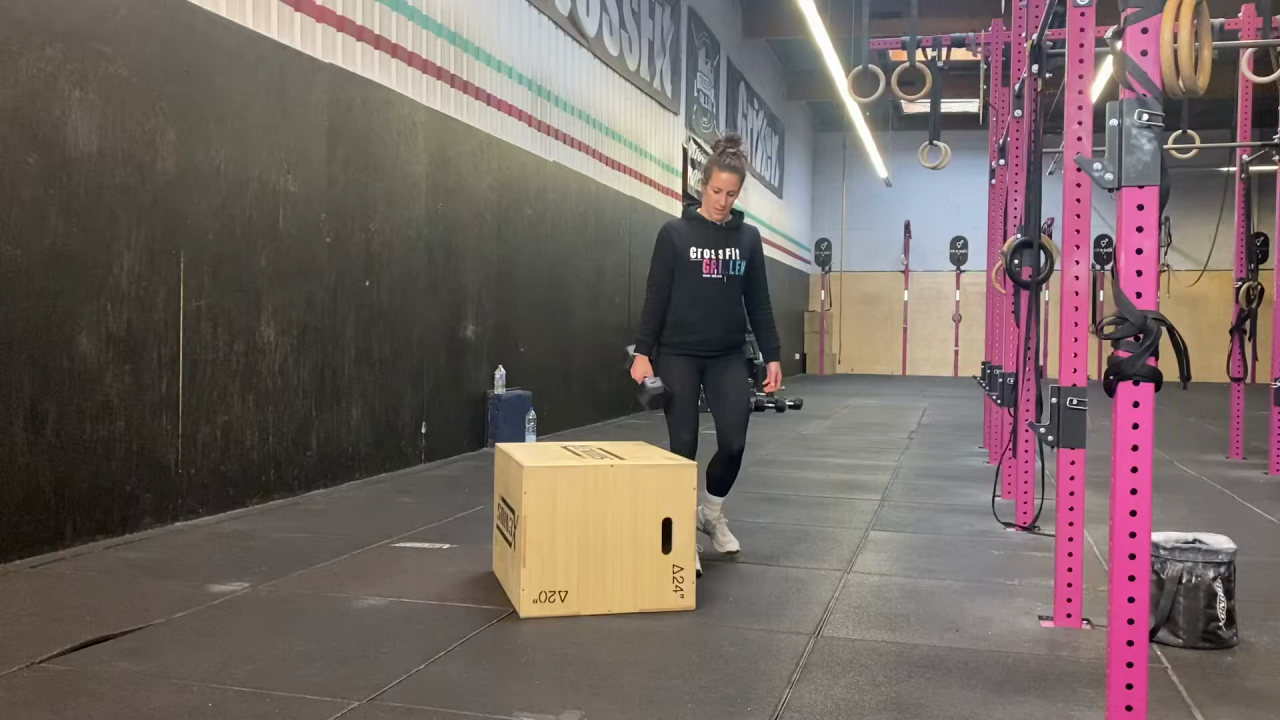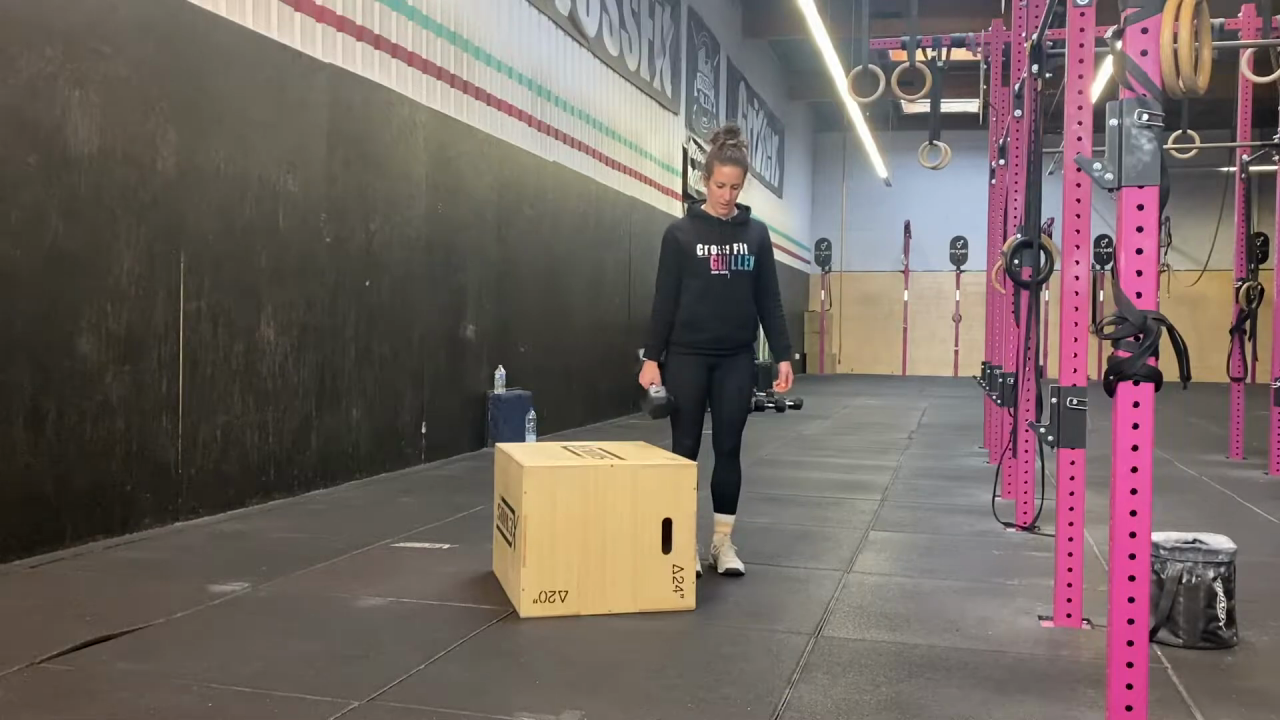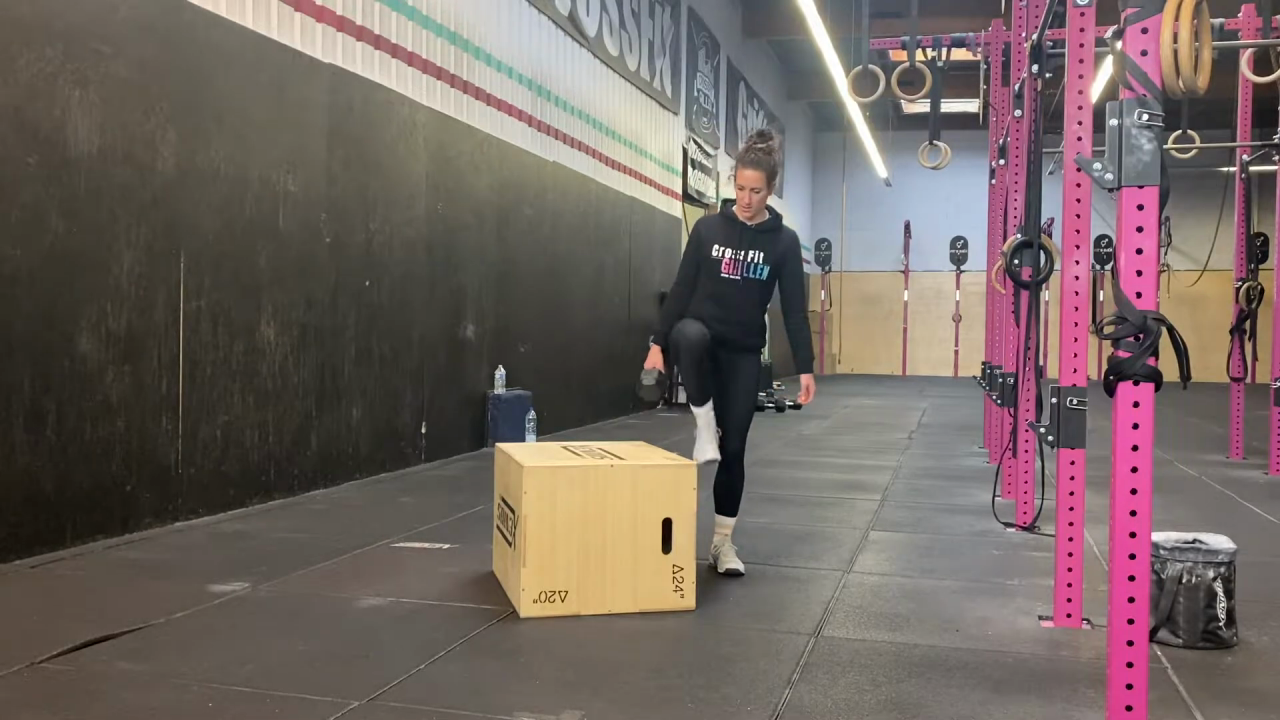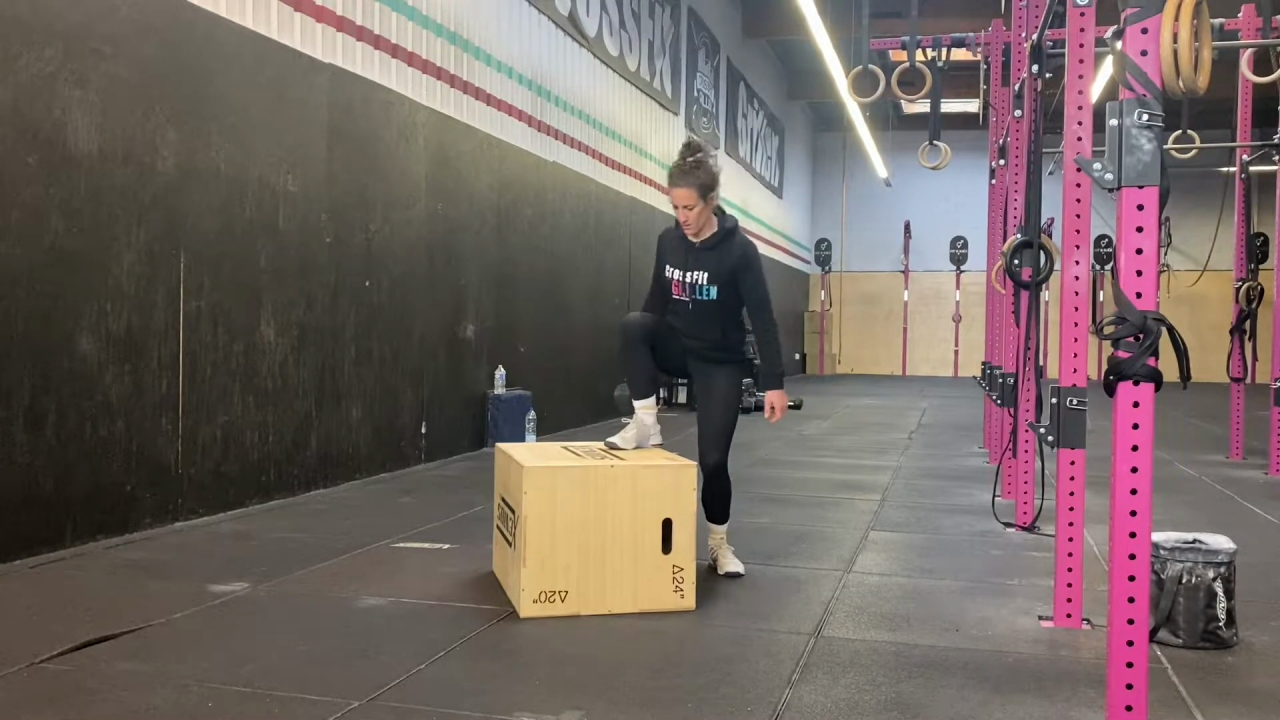
dt=0.7s
person 1, frame 1
left shoulder: (748, 237)
right shoulder: (674, 233)
left elbow: (759, 301)
right elbow: (656, 296)
left wrist: (772, 355)
right wrist: (643, 352)
left hip: (728, 356)
right hip: (678, 354)
left knee: (734, 443)
right knee: (684, 445)
left ankle: (709, 508)
person 1, frame 2
left shoulder: (756, 233)
right shoulder: (680, 232)
left elbow: (769, 300)
right elbow: (664, 299)
left wrist: (783, 356)
right wrist: (651, 357)
left hip: (737, 358)
right hip: (688, 355)
left knee: (728, 449)
right knee: (685, 448)
left ankle: (723, 541)
person 1, frame 3
left shoulder: (784, 241)
right shoulder: (708, 227)
left elbow: (794, 307)
right elbow: (681, 286)
left wrist: (805, 368)
right wrist: (658, 342)
left hip: (742, 351)
right hip: (696, 340)
left knee: (733, 447)
right knee: (692, 336)
left ankle: (723, 541)
right ankle: (704, 427)
person 1, frame 4
left shoulder: (739, 251)
right shoulder: (668, 241)
left elbow: (762, 319)
right elbow: (656, 300)
left wrist: (774, 383)
right wrist: (642, 356)
left hip: (721, 362)
right hip: (676, 347)
left knee: (713, 459)
right knee: (633, 323)
left ankle: (719, 544)
right ankle: (645, 424)
